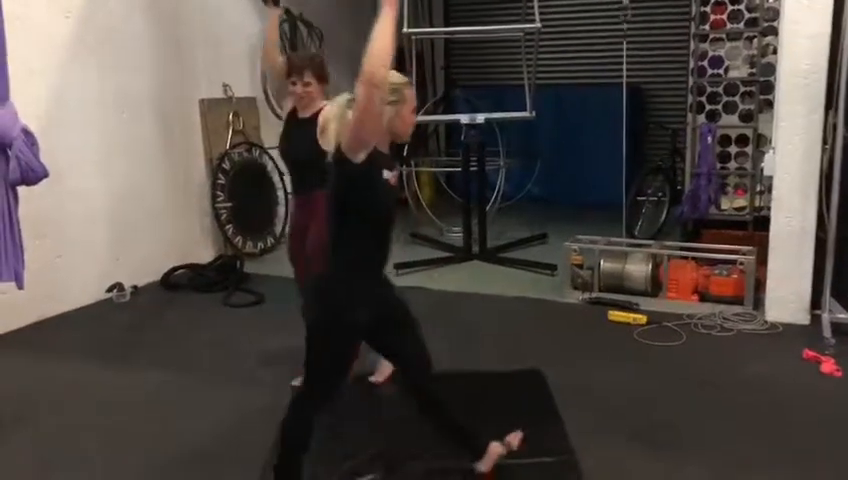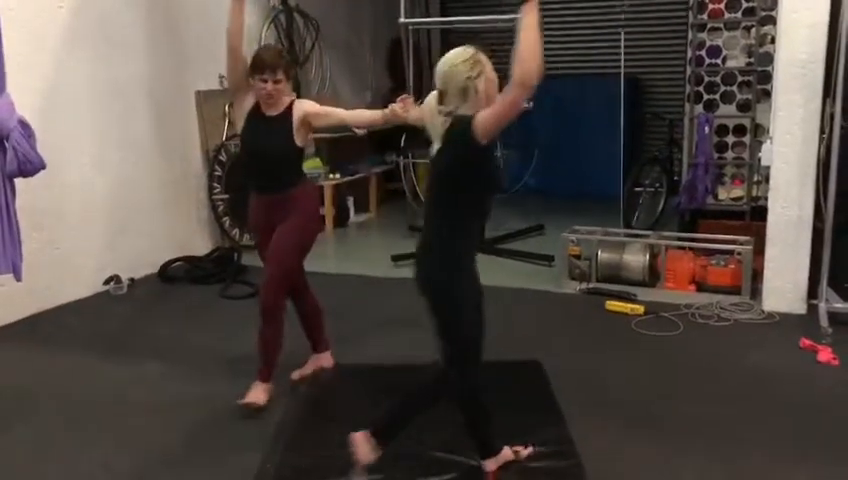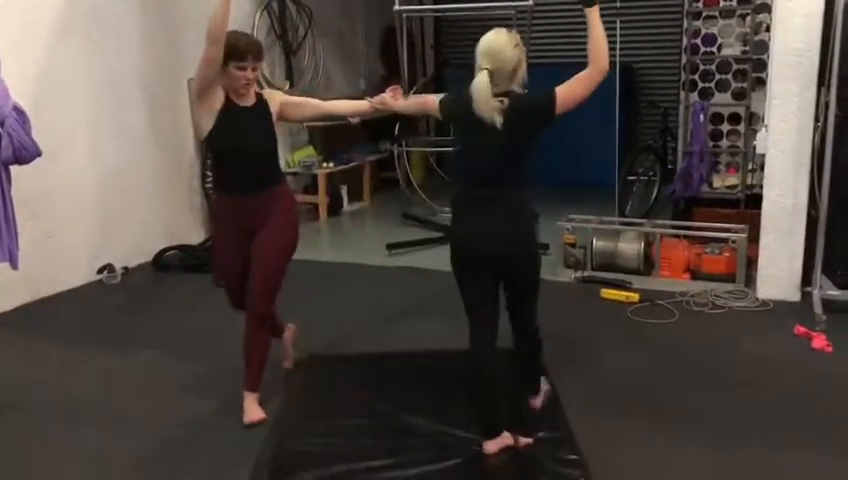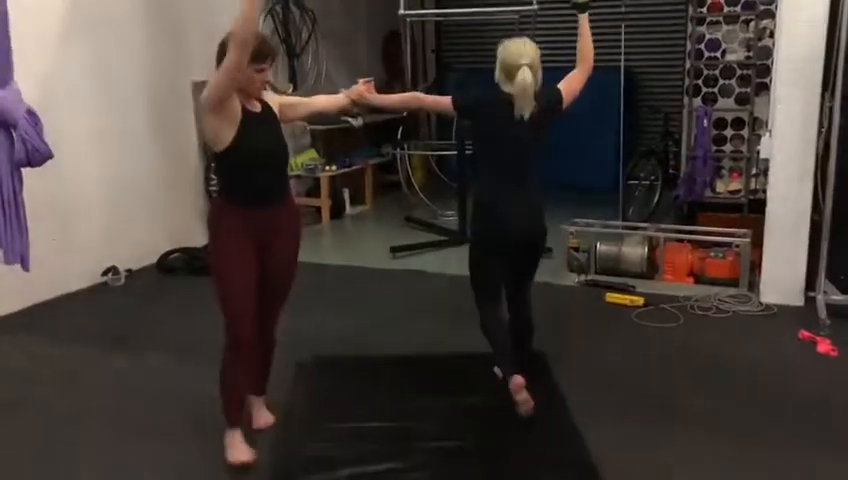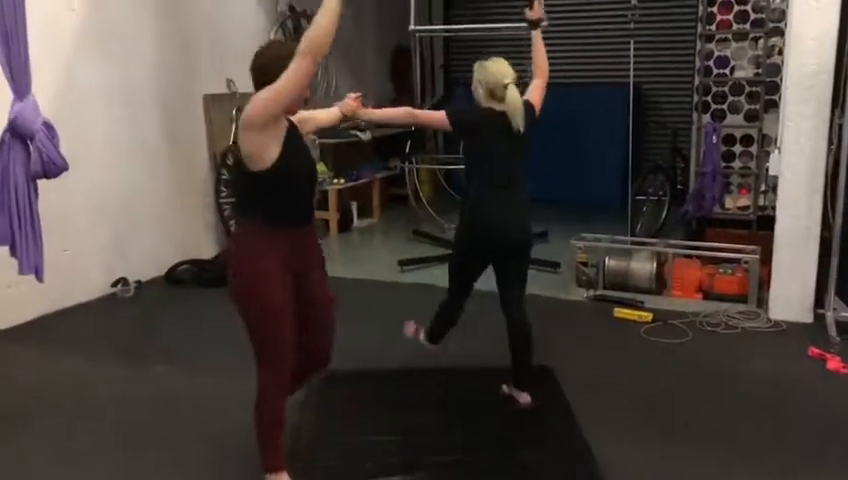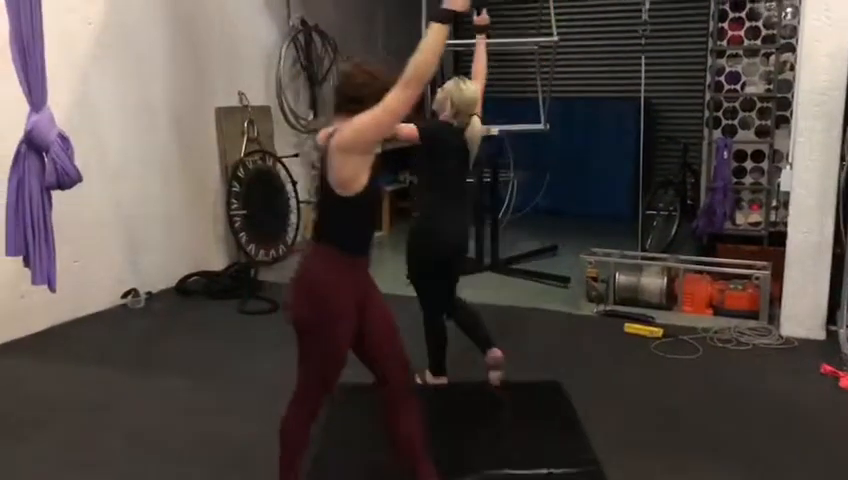
dt=0.4s
person 1, frame 1
left shoulder: (329, 115)
right shoulder: (289, 108)
right elbow: (271, 57)
right wrist: (274, 9)
left hip: (327, 209)
right hip: (301, 209)
right knee: (309, 292)
left ankle: (385, 353)
person 1, frame 2
left shoulder: (301, 112)
right shoulder: (244, 102)
left elbow: (346, 116)
right elbow: (234, 50)
left wrist: (385, 116)
left hip: (297, 207)
right hip: (261, 207)
left knee: (270, 295)
right knee: (293, 283)
left ankle: (263, 381)
right ankle: (322, 353)
person 1, frame 3
left shoulder: (272, 102)
right shoulder: (208, 98)
left elbow: (328, 107)
right elbow: (213, 40)
left wrist: (375, 104)
left hip: (275, 209)
right hip: (229, 212)
left knee: (259, 303)
right knee: (240, 298)
left ankle: (251, 395)
right ankle: (282, 332)
person 1, frame 4
left shoulder: (272, 104)
right shoulder: (218, 106)
left elbow: (315, 103)
right elbow: (240, 45)
left wrist: (350, 97)
left hip: (281, 222)
right hip: (234, 226)
left knee: (266, 321)
right knee: (240, 331)
left ankle: (257, 398)
right ankle: (233, 429)
person 1, frame 5
left shoulder: (290, 122)
right shoulder: (257, 119)
left elbow: (317, 117)
right elbow: (309, 56)
left wrist: (343, 110)
left hip: (304, 248)
right hip: (260, 253)
left knee: (317, 354)
right knee: (276, 364)
left ankle: (272, 407)
person 1, frame 6
left shoulder: (337, 139)
right shoulder: (349, 142)
right elbow: (410, 86)
left wrist: (354, 107)
left hip: (353, 280)
right hip: (326, 284)
left knee: (399, 383)
right knee: (312, 396)
person 2, frame 1
left shoulder: (377, 154)
right shoulder: (353, 158)
right elbow: (371, 83)
left hip: (374, 291)
right hip: (339, 298)
left knee: (421, 375)
right knee: (316, 395)
person 2, frame 2
left shoulder: (453, 127)
right shoulder: (468, 134)
left elbow: (427, 112)
right elbow: (525, 81)
left wrist: (412, 112)
left hip: (445, 261)
right hip: (447, 267)
left knee: (466, 364)
right knee: (459, 369)
left ankle: (489, 451)
right ankle: (373, 438)
person 2, frame 3
left shoulder: (461, 105)
right shoulder: (531, 109)
left elbow: (422, 102)
right elbow: (598, 67)
left wrist: (396, 103)
left hip: (466, 233)
right hip: (513, 231)
left knee: (481, 328)
right knee: (523, 315)
left ankle: (494, 431)
right ankle: (533, 390)
person 2, frame 4
left shoulder: (481, 104)
right shoulder: (545, 104)
left elbow: (420, 101)
right elbow: (584, 66)
left wrist: (374, 100)
left hip: (492, 218)
right hip: (531, 219)
left knee: (489, 301)
right knee: (520, 297)
left ankle: (512, 375)
right ankle: (518, 372)
person 2, frame 5
left shoulder: (472, 119)
right shoulder: (524, 116)
left elbow: (413, 116)
right elbow: (541, 77)
left wrist: (364, 114)
left hip: (480, 224)
right hip: (518, 226)
left knee: (458, 290)
right knee: (515, 304)
left ankle: (430, 337)
right ankle: (521, 386)
person 2, frame 6
left shoulder: (436, 132)
right shoulder: (470, 128)
left elbow: (392, 130)
right elbow: (478, 80)
right wrist: (481, 33)
left hip: (429, 231)
right hip: (457, 229)
left knee: (431, 302)
right knee: (447, 299)
left ankle: (437, 372)
right ankle: (490, 350)
